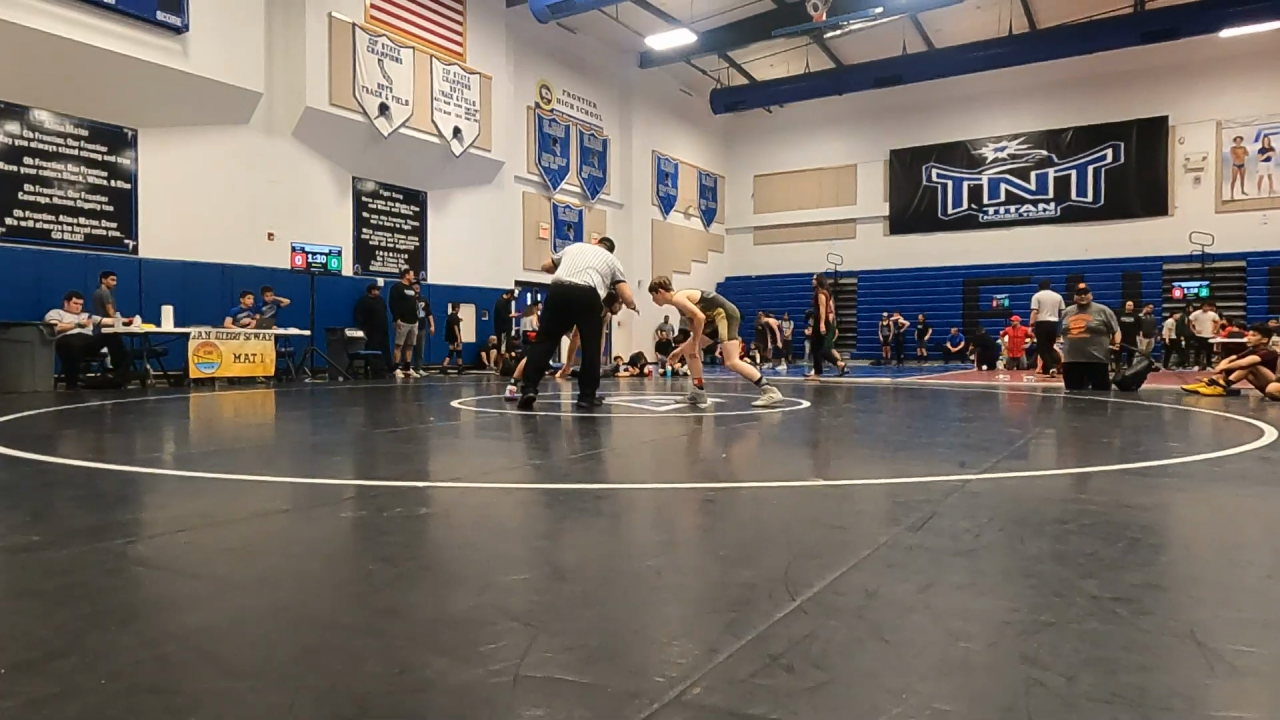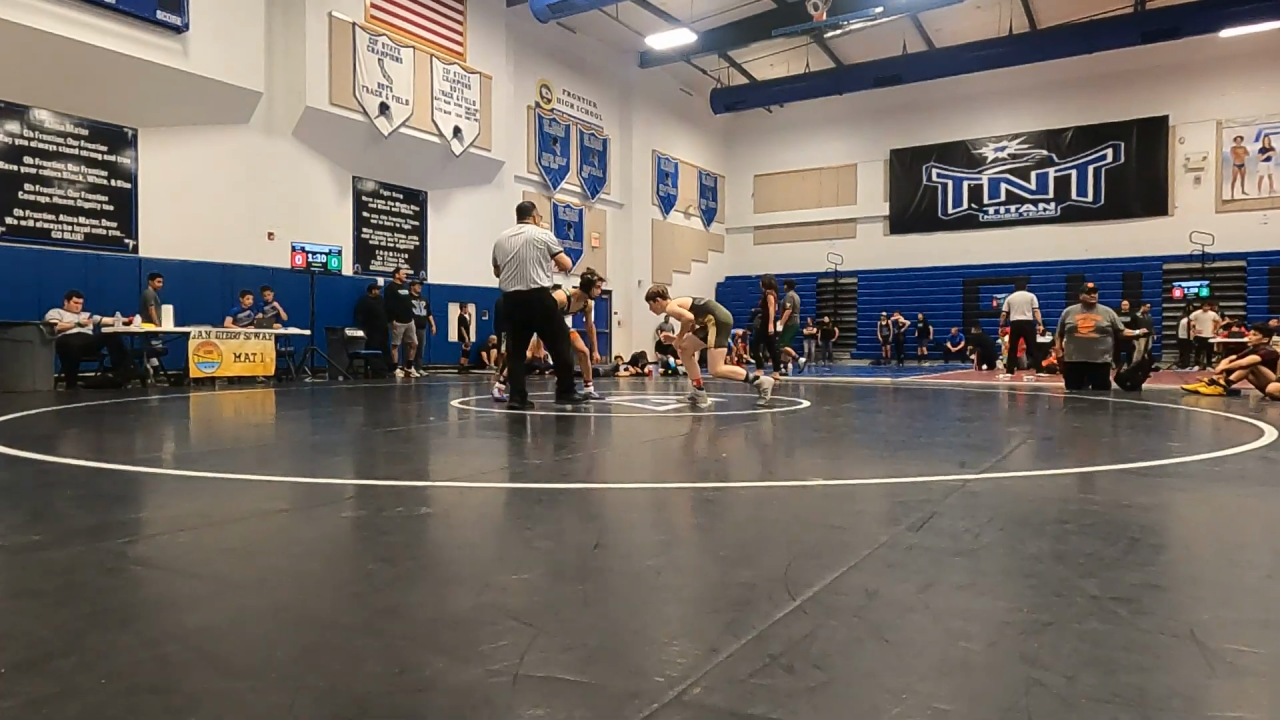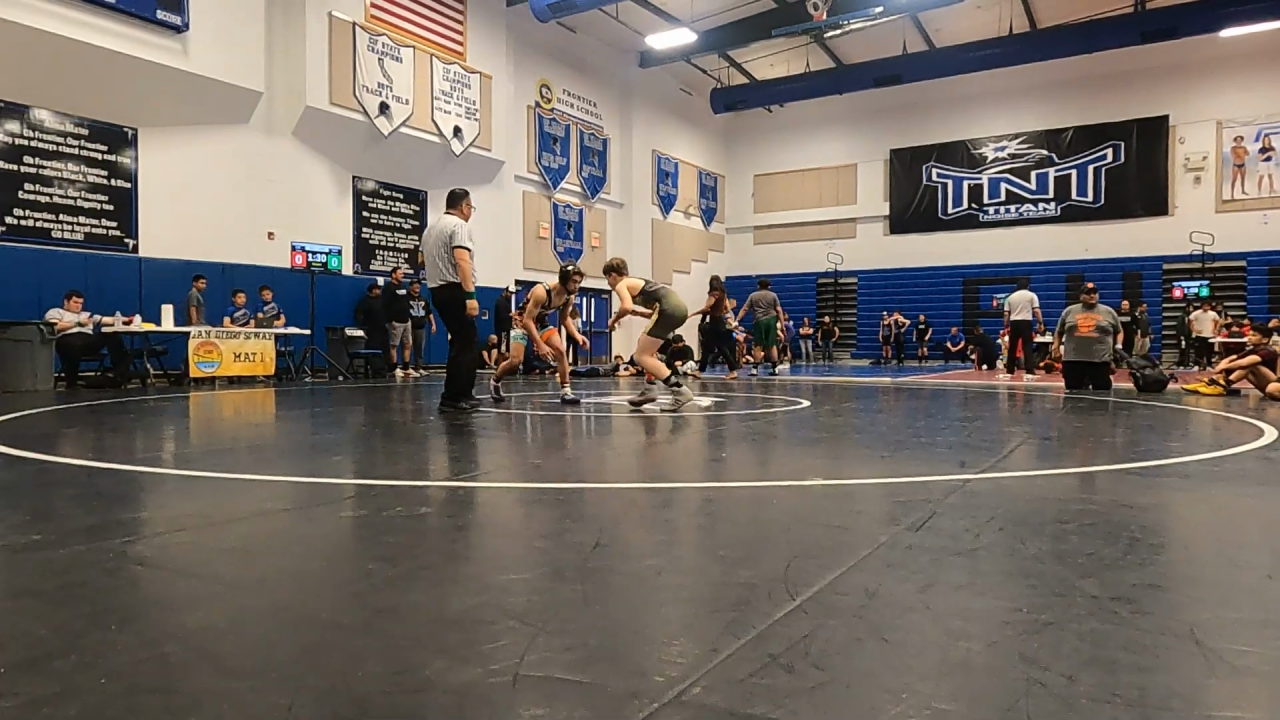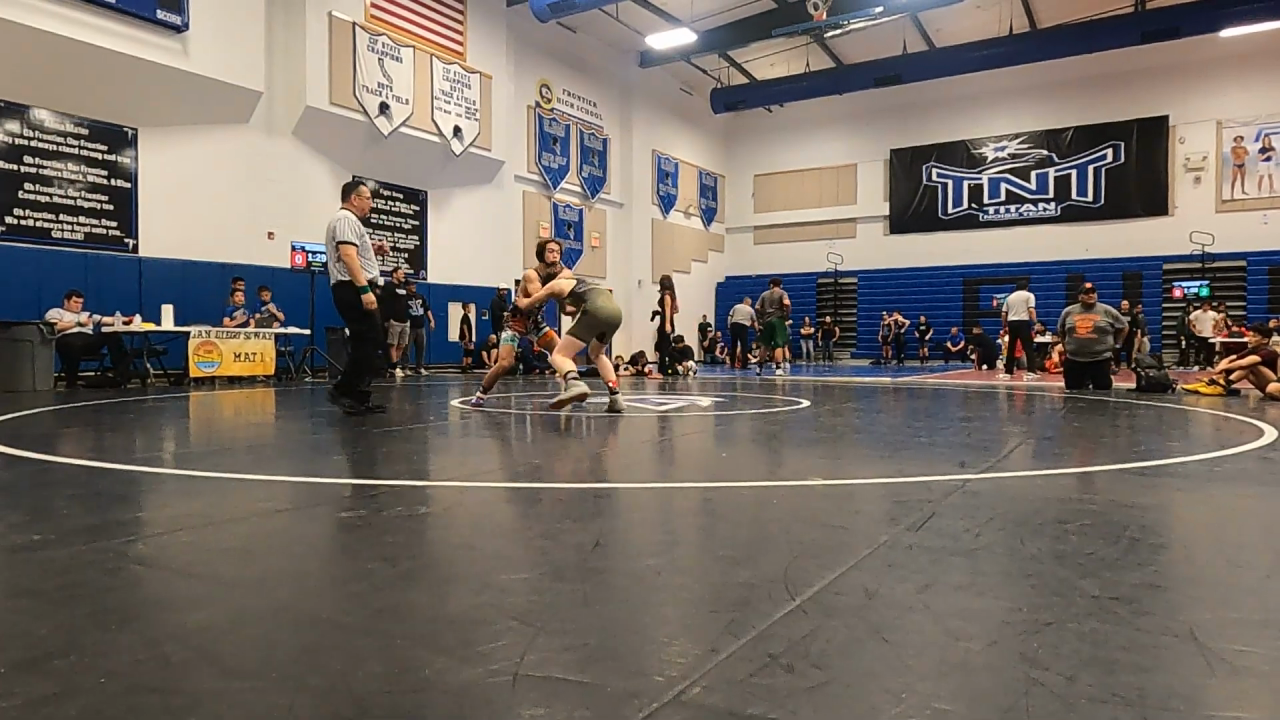
dt=0.7s
person 1, frame 1
left shoulder: (573, 247)
right shoulder: (612, 260)
left elbow: (546, 266)
right elbow: (626, 296)
right wrist: (632, 307)
left hip: (559, 291)
right hip: (587, 296)
left knee: (544, 341)
right knee: (591, 347)
left ankle: (529, 389)
right ankle: (587, 396)
person 1, frame 2
left shoulder: (501, 239)
right shoulder: (543, 235)
left elbow: (497, 272)
right elbow: (566, 266)
left hip: (511, 299)
right hip: (538, 297)
left knee: (516, 348)
right knee: (558, 342)
left ankle: (517, 396)
right ankle: (566, 391)
person 1, frame 3
left shoulder: (432, 228)
right shoulder: (459, 226)
left elbow: (426, 260)
right elbow: (462, 260)
right wrist: (471, 295)
left hip: (438, 291)
right hip: (454, 291)
left knee: (461, 342)
right knee: (465, 344)
left ankle: (463, 394)
right ankle: (454, 399)
person 1, frame 4
left shoulder: (349, 221)
right shoulder: (346, 220)
right elbow: (347, 256)
left wrist: (374, 250)
right wrist: (364, 289)
left hip: (354, 290)
right hip: (352, 290)
left knee: (365, 344)
right knee: (369, 342)
left ankle: (355, 397)
right ankle: (343, 391)
